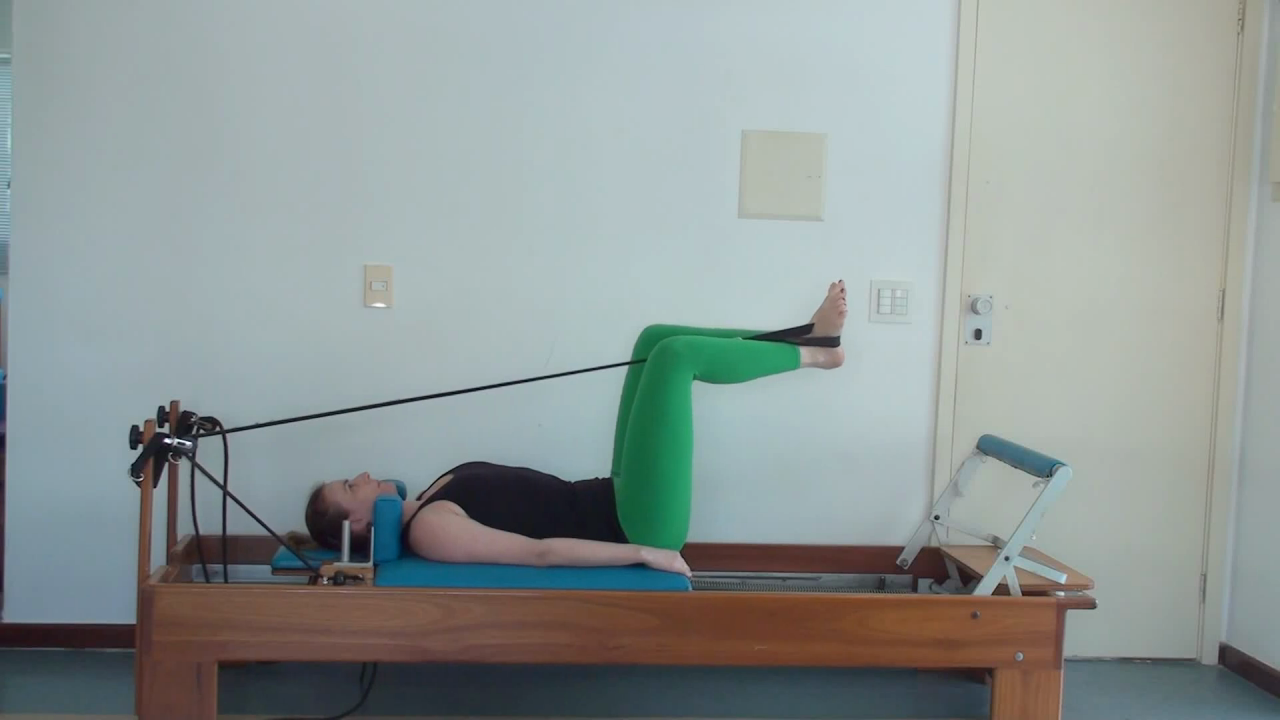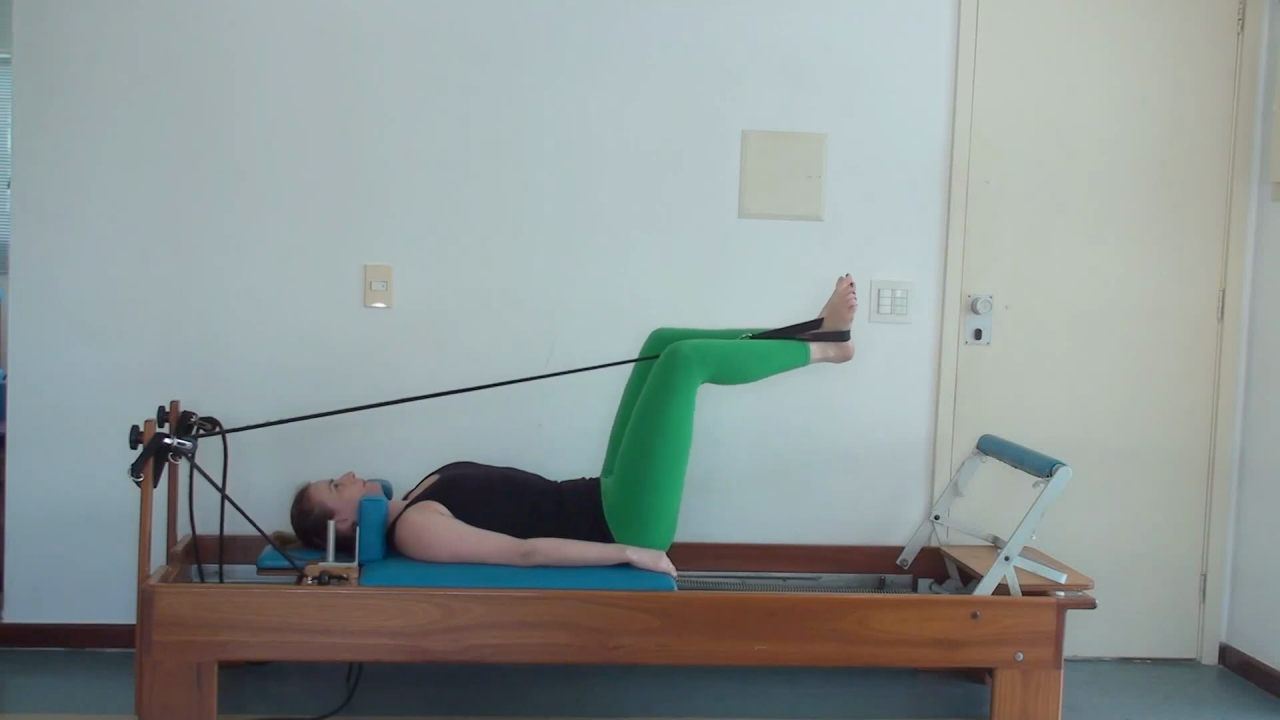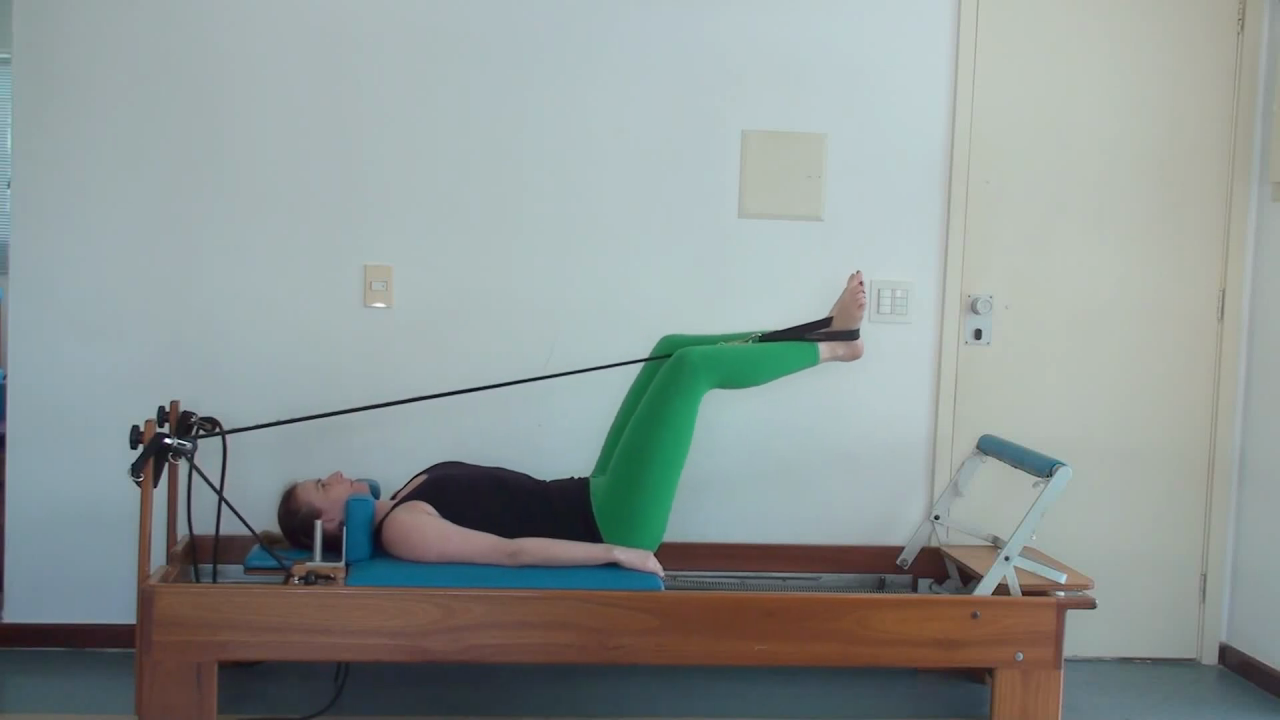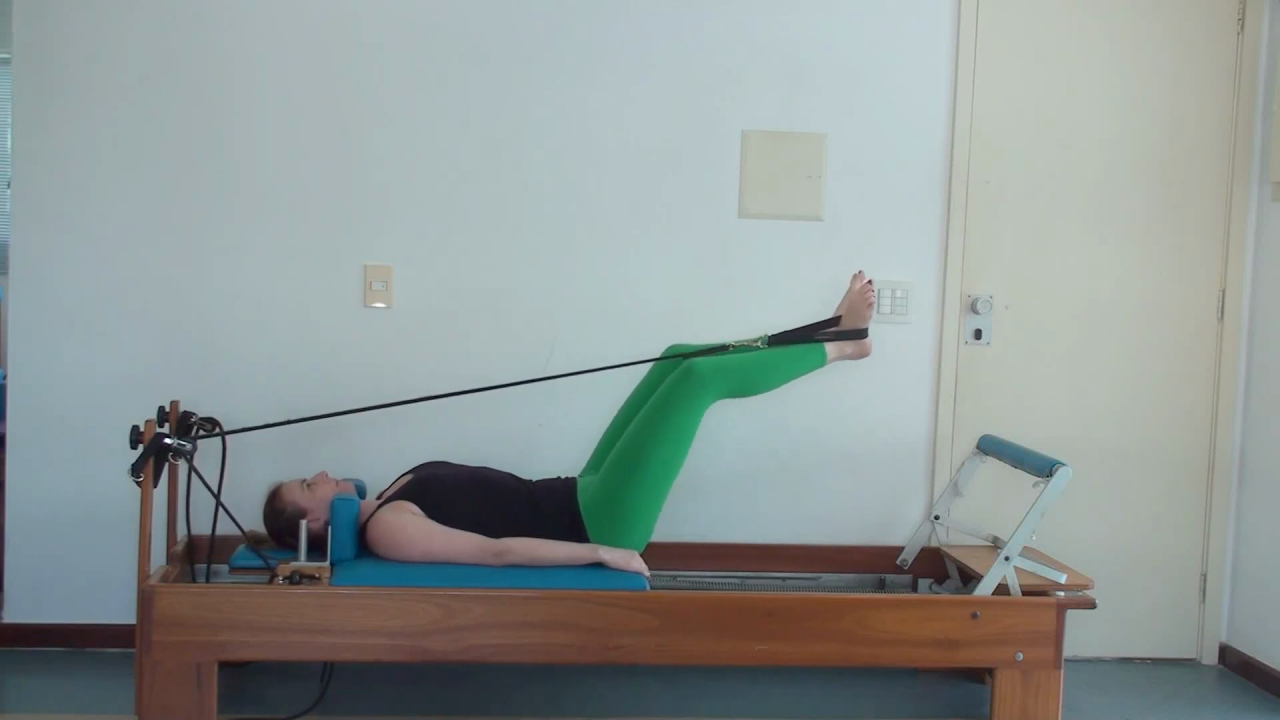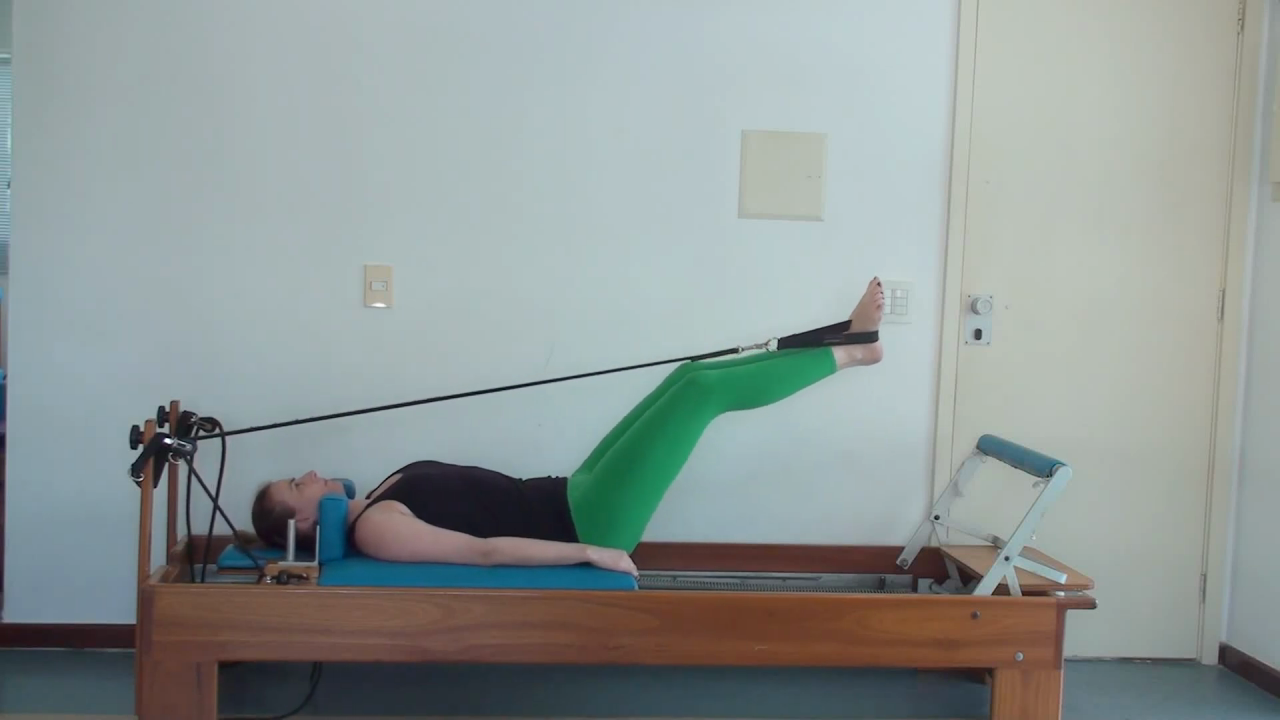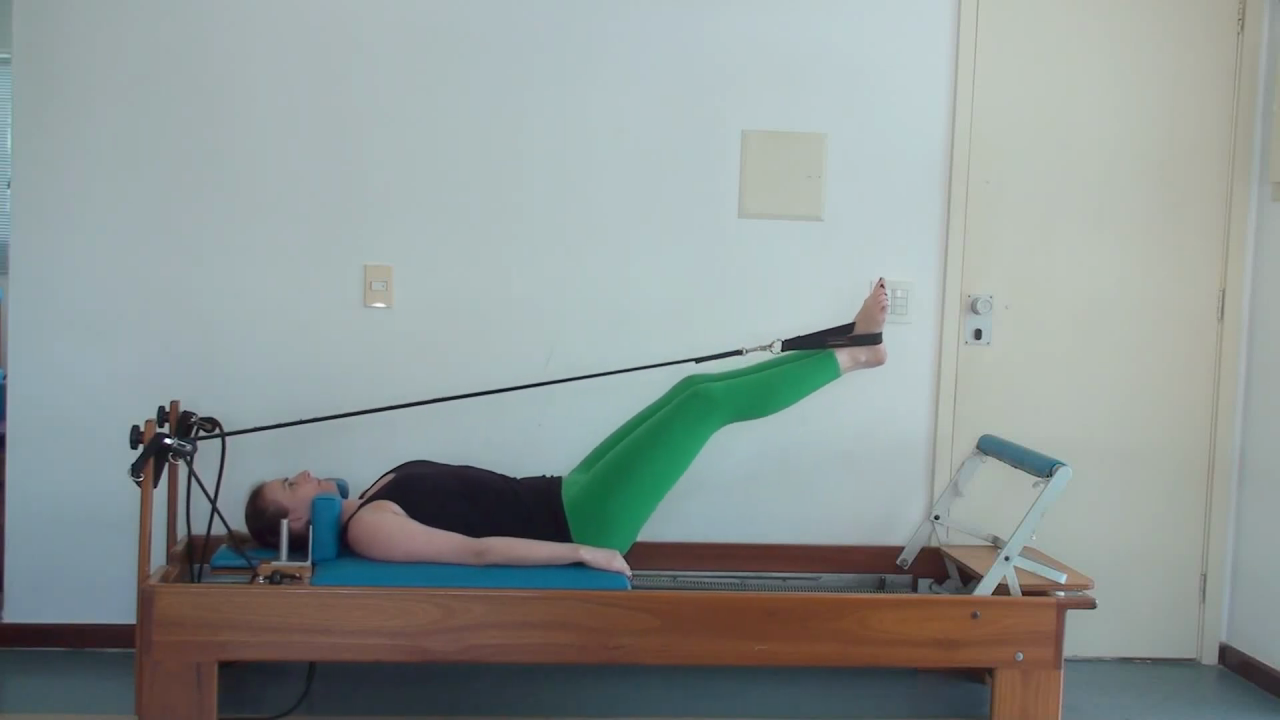
dt=0.4s
person 1, frame 1
left shoulder: (431, 501)
right shoulder: (429, 530)
right elbow: (538, 553)
right wrist: (644, 553)
left hip: (614, 502)
right hip: (636, 525)
left knee: (657, 339)
right knee: (677, 353)
left ankle: (806, 341)
right ankle: (810, 354)
person 1, frame 2
left shoulder: (421, 499)
right shoulder: (415, 531)
right elbow: (523, 552)
right wrist: (629, 552)
left hip: (602, 501)
right hip: (622, 523)
left knee: (664, 342)
right knee: (684, 359)
left ankle: (812, 335)
right ankle: (821, 349)
person 1, frame 3
left shoulder: (406, 501)
right shoulder: (401, 531)
right elbow: (511, 551)
right wrist: (617, 553)
left hip: (593, 500)
right hip: (609, 523)
left knee: (672, 349)
right knee: (693, 366)
left ankle: (821, 336)
right ankle: (830, 349)
person 1, frame 4
left shoulder: (393, 500)
right shoulder: (386, 530)
right elbow: (495, 551)
right wrist: (600, 552)
left hip: (580, 498)
right hip: (597, 522)
left knee: (679, 359)
right knee: (698, 378)
left ankle: (831, 336)
right ankle: (838, 348)
person 1, frame 5
left shoulder: (380, 500)
right shoulder: (375, 531)
right elbow: (484, 551)
right wrist: (589, 553)
left hip: (571, 497)
right hip: (584, 522)
left knee: (690, 377)
right knee: (704, 389)
left ankle: (842, 342)
right ankle: (847, 354)
person 1, frame 6
left shoulder: (374, 500)
right shoulder: (368, 531)
right elbow: (476, 551)
right wrist: (582, 552)
left hip: (566, 498)
right hip: (577, 521)
left knee: (693, 389)
right knee: (708, 402)
left ankle: (848, 346)
right ankle: (850, 356)
